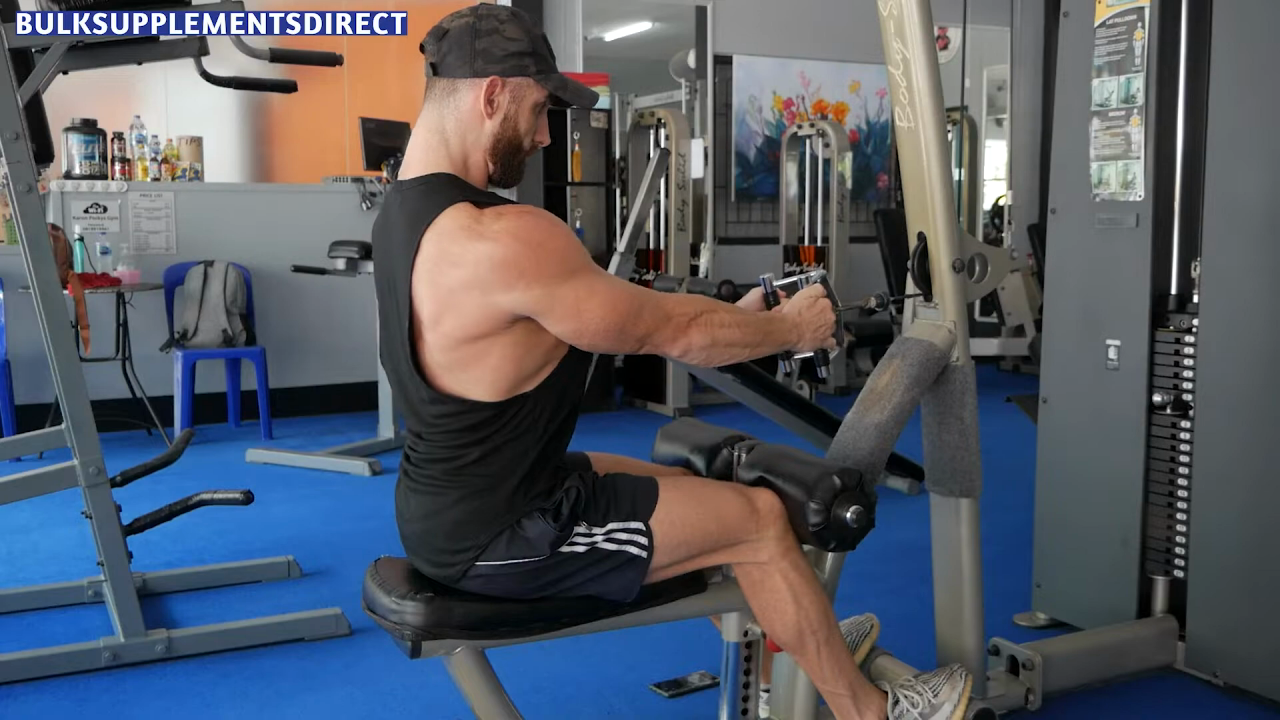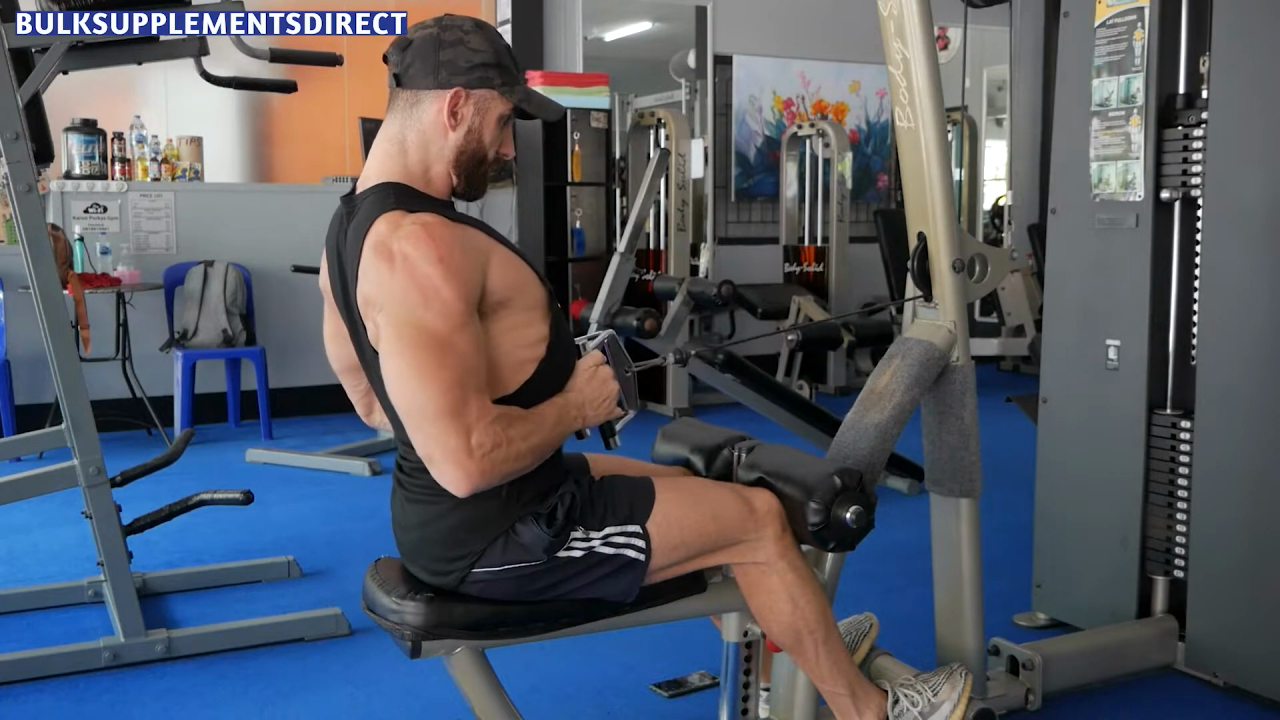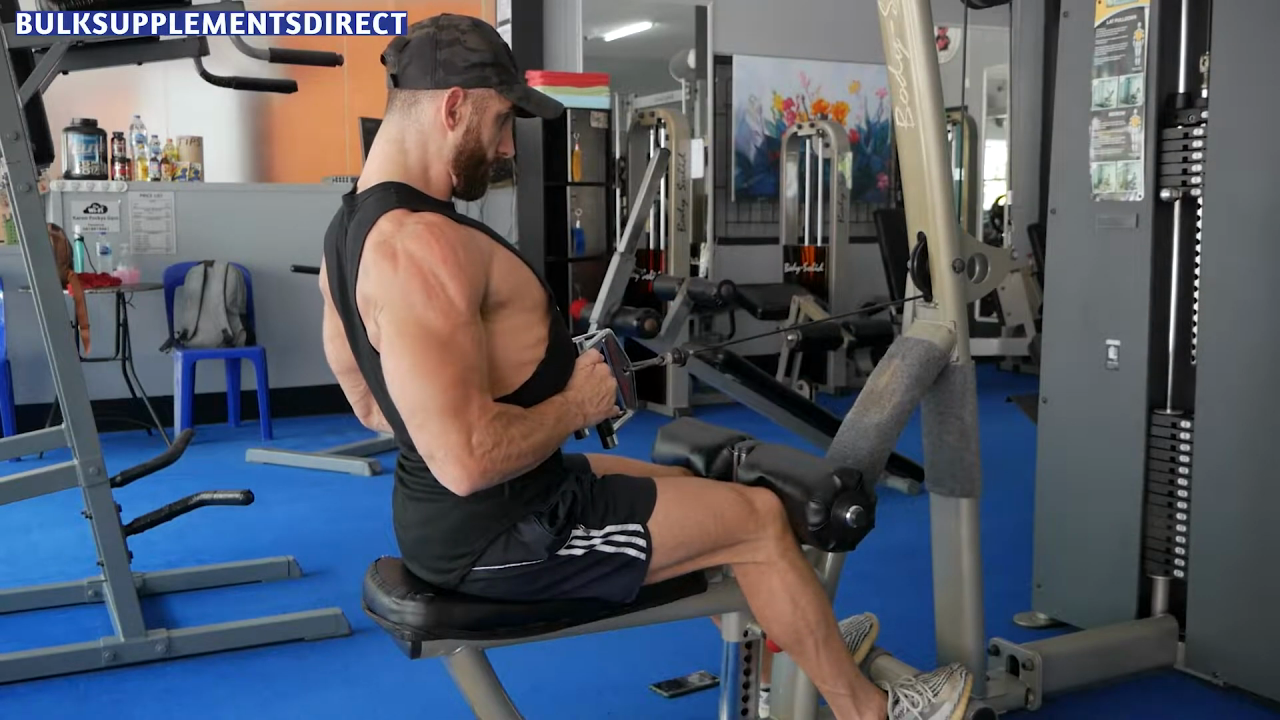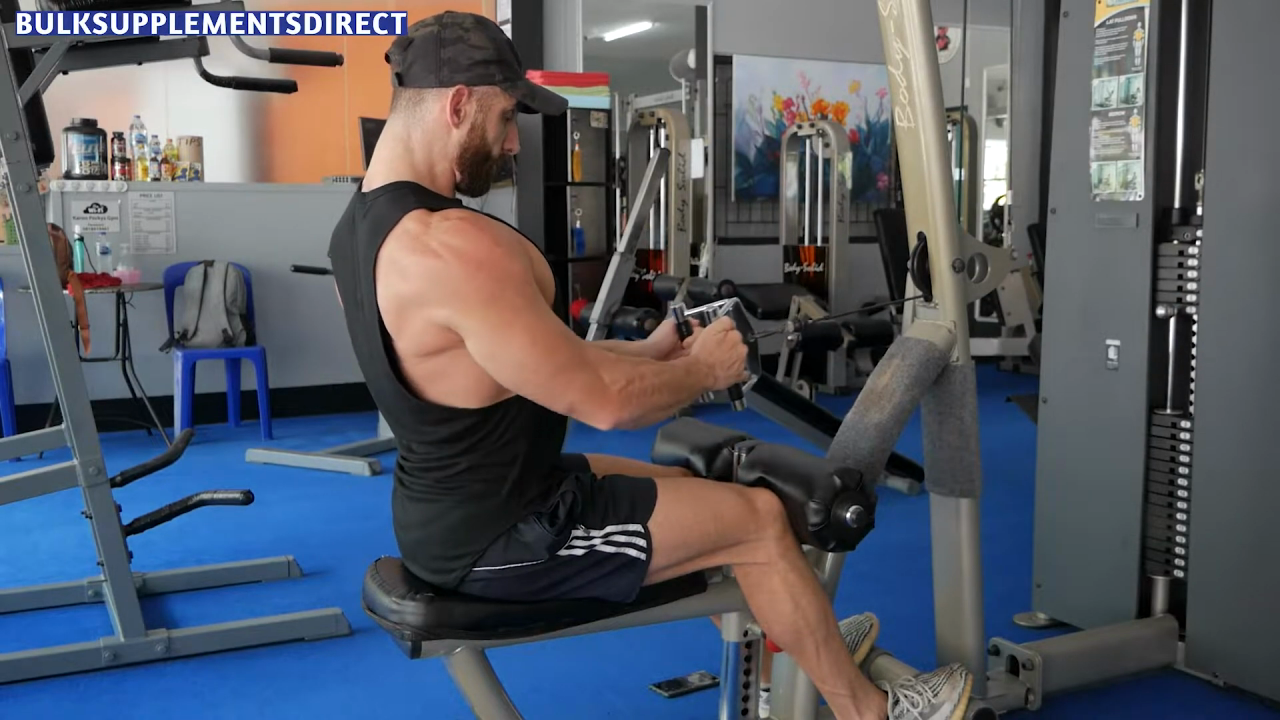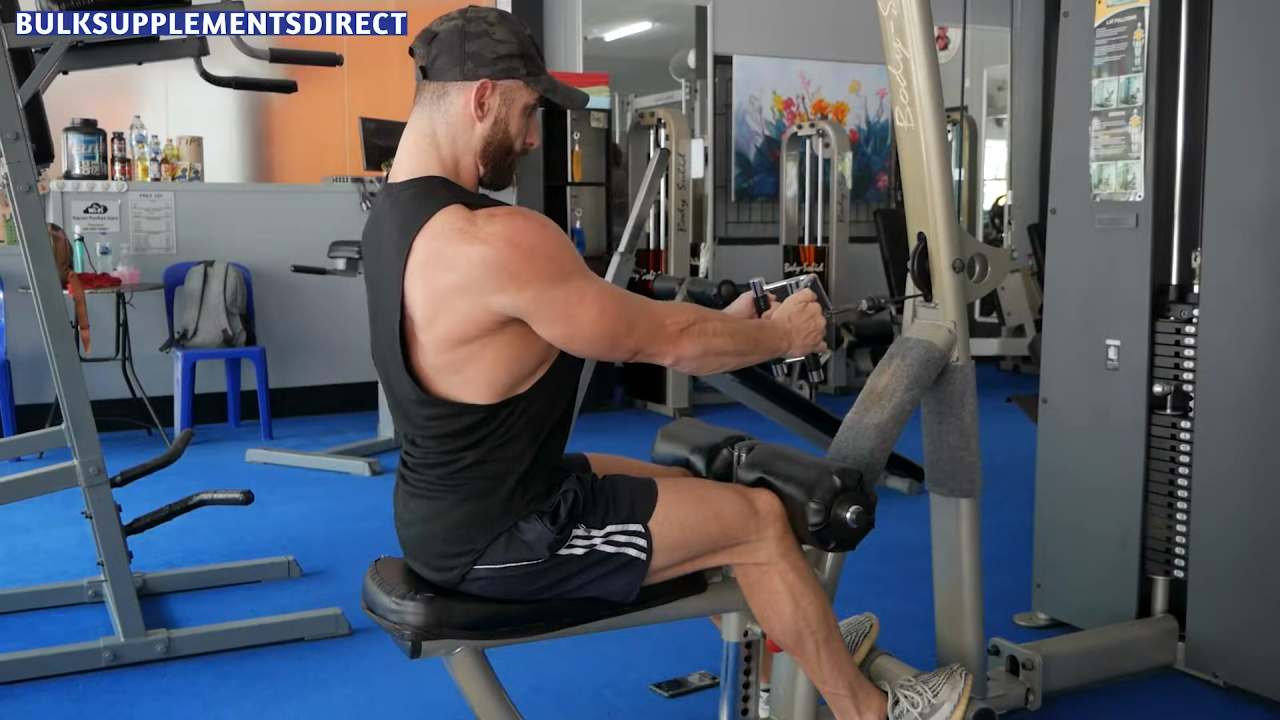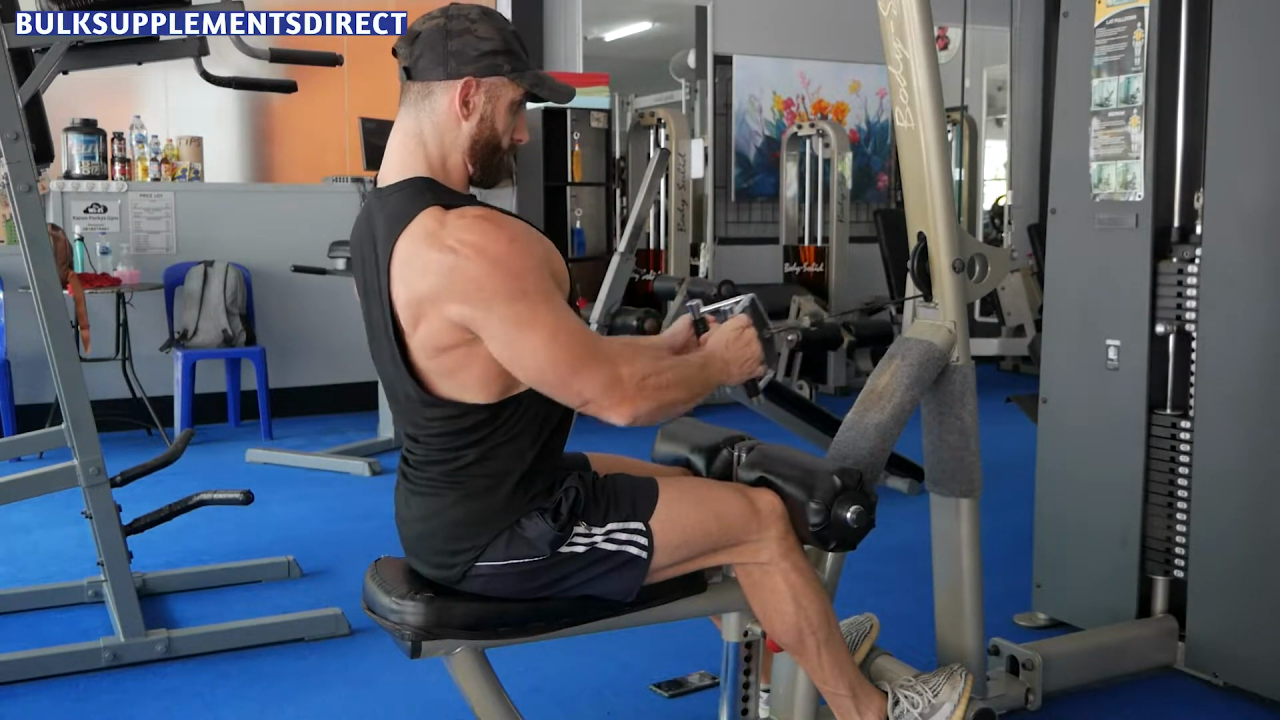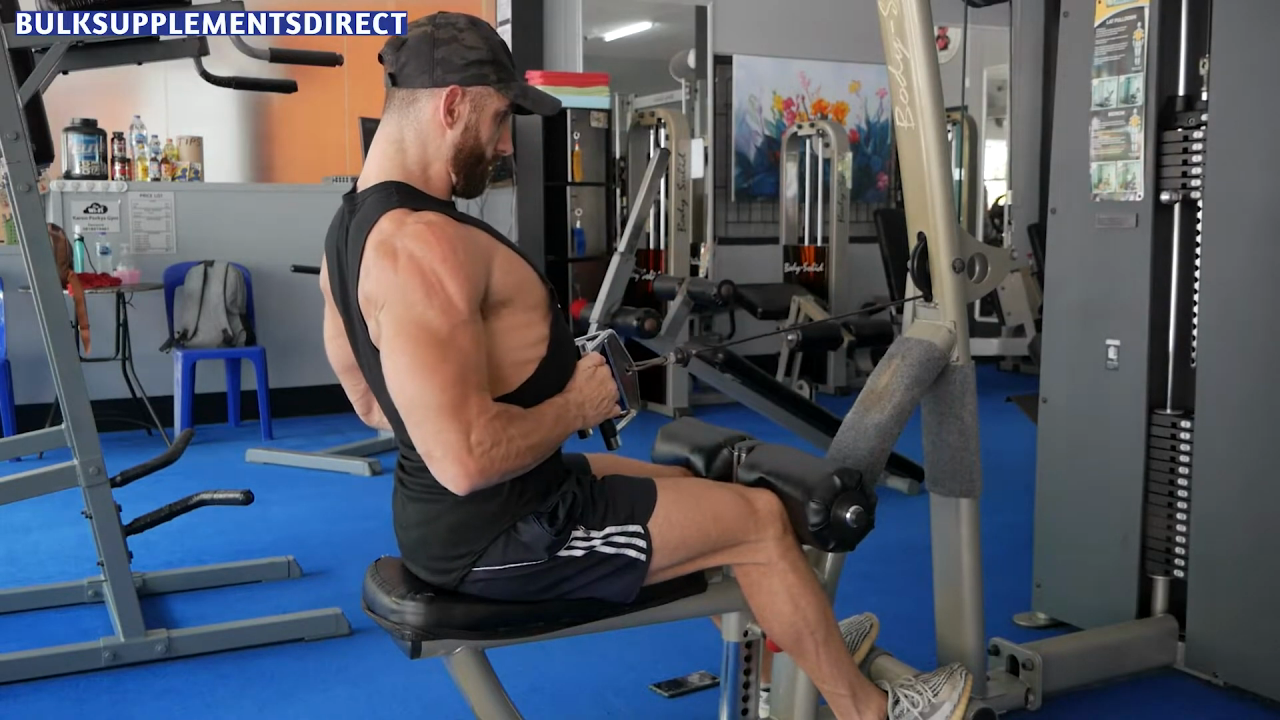
dt=0.7s
person 1, frame 1
left shoulder: (409, 207)
right shoulder: (496, 239)
right elbow: (674, 330)
left wrist: (740, 316)
right wrist: (792, 328)
left hip: (451, 502)
right hip: (501, 530)
left knee: (695, 491)
right knee: (760, 519)
left ankle: (803, 646)
person 1, frame 2
left shoulder: (357, 225)
right shoulder: (419, 247)
right elbow: (468, 460)
left wrist: (549, 381)
right wrist: (575, 407)
left hip: (441, 513)
right hip: (499, 532)
left knee: (688, 488)
right knee: (757, 519)
left ankle: (798, 650)
person 1, frame 3
left shoulder: (356, 226)
right shoulder: (420, 246)
left elbow: (373, 405)
right elbow: (468, 458)
left wrist: (549, 379)
right wrist: (576, 403)
left hip: (444, 516)
right hip: (499, 533)
left knee: (685, 487)
right knee: (758, 518)
left ankle: (801, 648)
person 1, frame 4
left shoulder: (366, 224)
right shoulder: (451, 247)
right elbow: (604, 402)
left wrist: (646, 354)
right wrist: (706, 369)
left hip: (448, 507)
right hip: (502, 534)
left knee: (691, 488)
right knee: (758, 519)
left ankle: (800, 649)
person 1, frame 5
left shoulder: (398, 210)
right shoulder: (491, 242)
right elbow: (664, 341)
left wrist: (731, 322)
right wrist: (781, 335)
left hip: (448, 505)
right hip: (499, 534)
left knee: (687, 487)
right knee: (759, 519)
left ankle: (803, 648)
person 1, frame 6
left shoulder: (386, 215)
right shoulder: (468, 244)
right elbow: (624, 396)
left wrist: (660, 347)
right wrist: (722, 364)
left hip: (450, 504)
right hip: (504, 531)
left knee: (691, 487)
right knee: (761, 520)
left ankle: (806, 647)
person 1, frame 7
left shoulder: (356, 226)
right shoulder: (423, 245)
right elbow: (467, 458)
left wrist: (551, 382)
right wrist: (577, 405)
left hip: (443, 515)
right hip: (500, 533)
left knee: (683, 486)
right knee: (758, 519)
left ankle: (798, 648)
